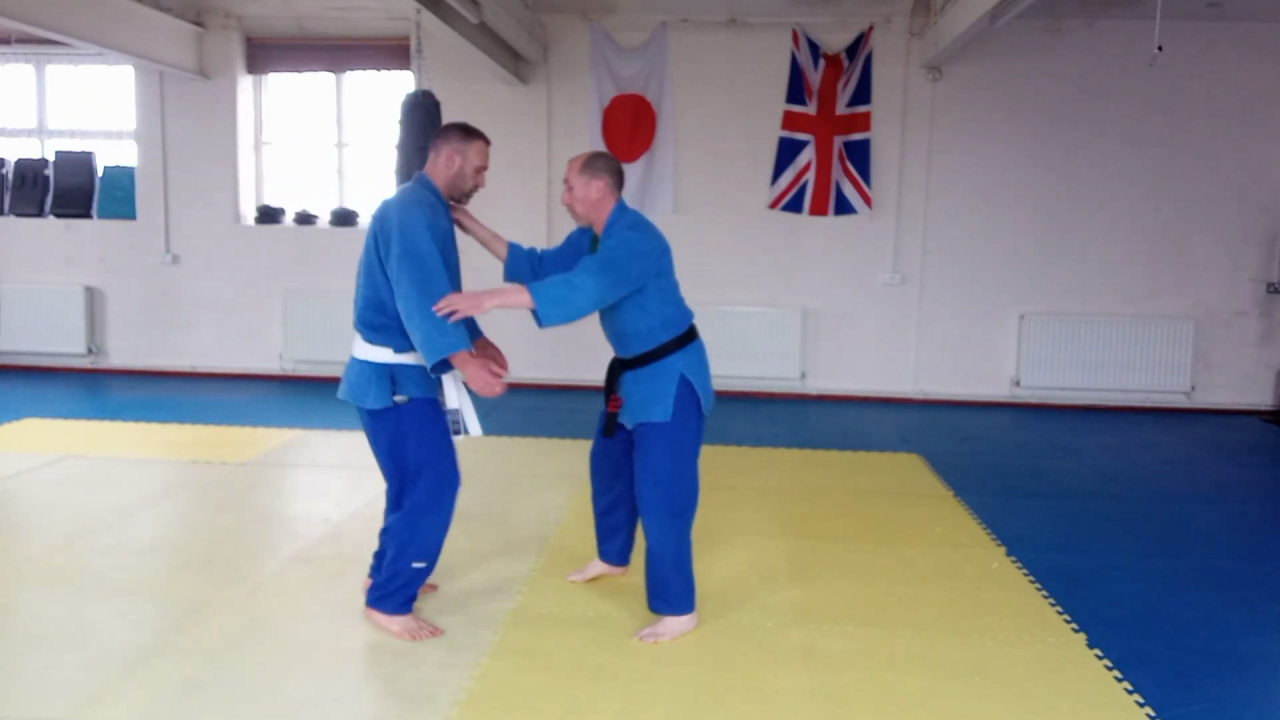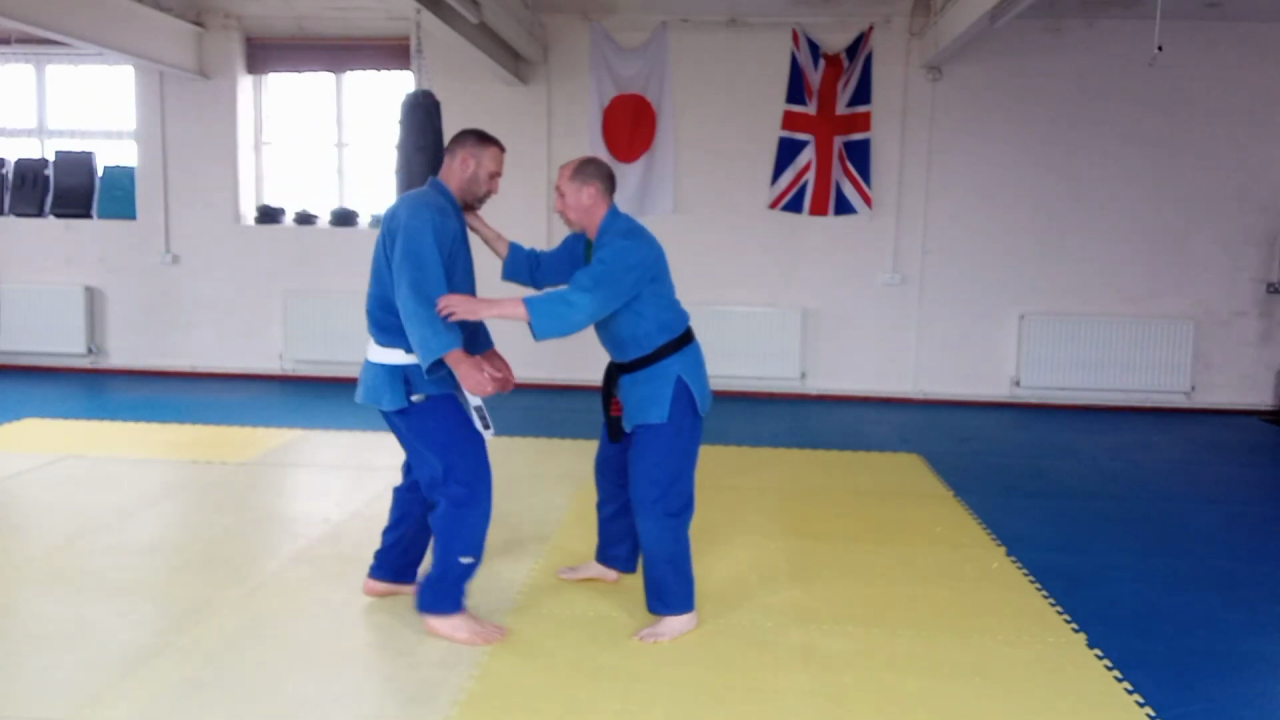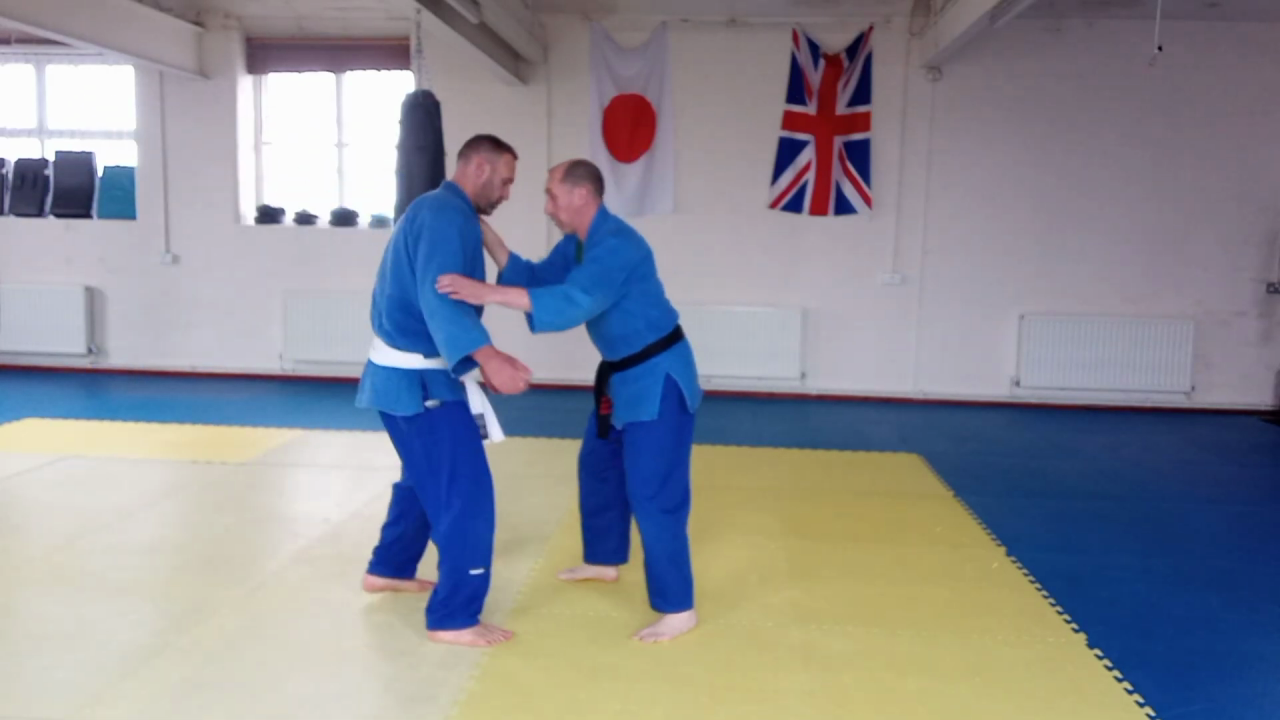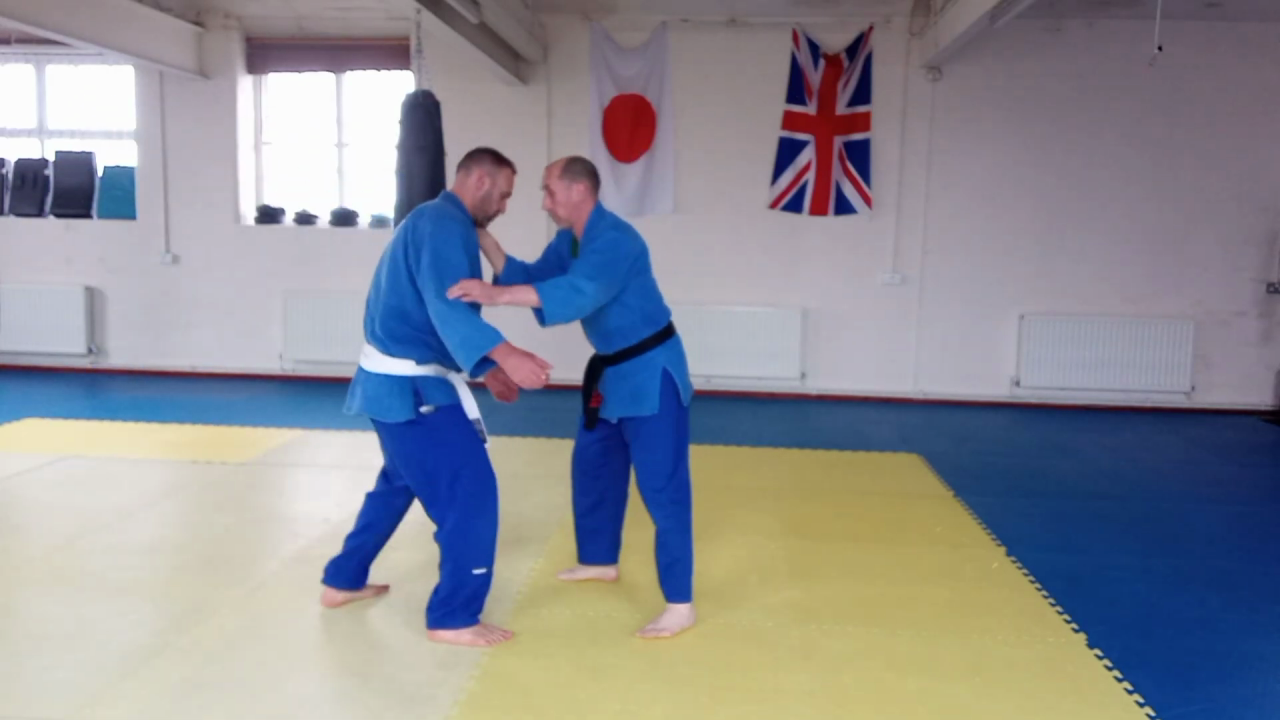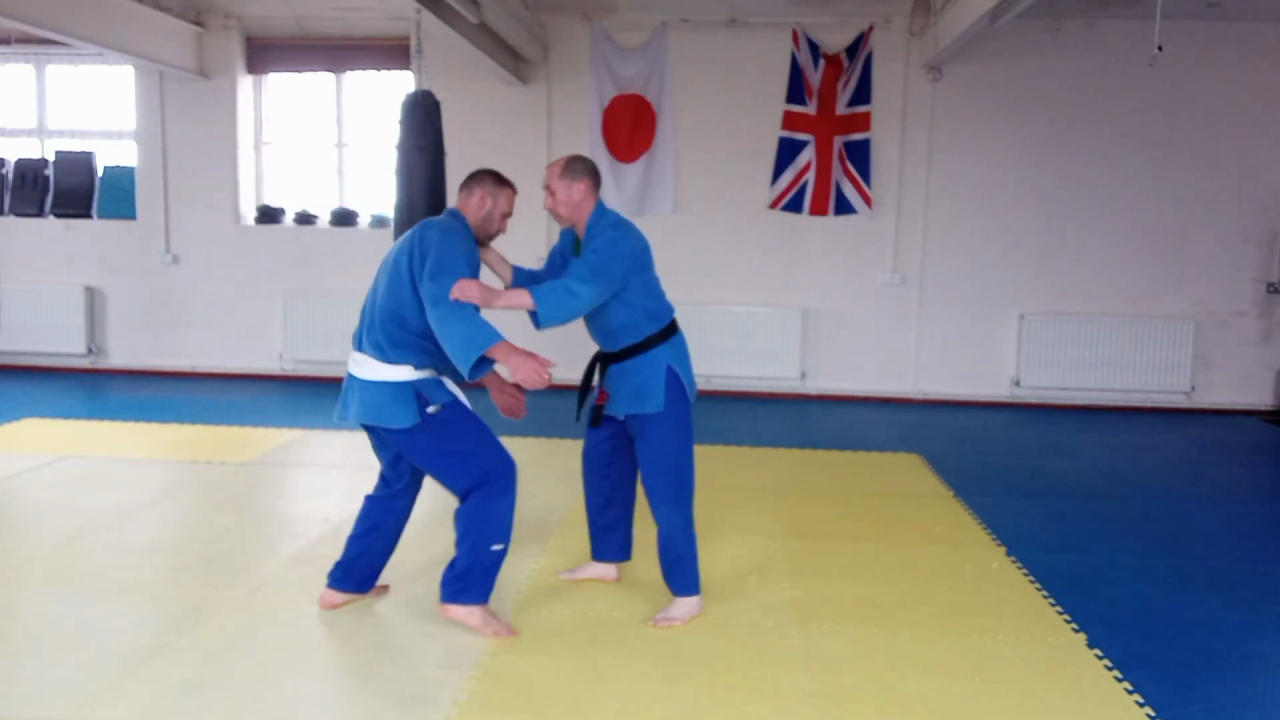
dt=0.2s
person 1, frame 1
left shoulder: (428, 210)
right shoulder: (413, 211)
left elbow: (440, 296)
right elbow: (421, 299)
left wrist: (479, 342)
right wrist: (466, 362)
left hip: (399, 369)
right hip: (394, 373)
left knee: (413, 476)
right knee: (434, 482)
left ankle: (388, 579)
right ankle: (387, 600)
person 1, frame 2
left shoulder: (441, 215)
right shoulder: (421, 212)
left elbow: (456, 300)
right elbow: (418, 299)
left wrist: (486, 351)
right wrist: (462, 362)
left hip: (410, 370)
right hip: (408, 374)
left knee: (427, 477)
right knee: (466, 479)
left ankle: (390, 572)
right ankle: (444, 605)
person 1, frame 3
left shoulder: (436, 213)
right shoulder: (444, 214)
right elbow: (440, 300)
left wrist: (481, 358)
right wrist: (490, 358)
left hip: (399, 371)
right hip: (418, 378)
left knee: (424, 476)
right knee: (465, 492)
left ankle: (389, 567)
right ankle: (453, 618)
person 1, frame 4
left shoulder: (432, 223)
right shoulder: (444, 224)
right elbow: (449, 308)
left wrist: (486, 367)
right wrist: (507, 356)
left hip: (386, 377)
right hip: (409, 384)
left knee: (401, 479)
right knee: (470, 494)
left ankle: (343, 580)
right ankle: (453, 618)
person 1, frame 5
left shoulder: (429, 238)
right shoulder: (447, 238)
right elbow: (448, 313)
left wrist: (491, 380)
right wrist: (511, 357)
left hip: (371, 384)
right hip: (402, 389)
left knee: (399, 480)
right knee: (492, 474)
left ankle: (347, 583)
right ankle: (463, 596)
person 2, frame 1
left shoulder: (634, 238)
right shoulder: (592, 236)
left elbow: (578, 289)
right elbow: (540, 266)
left wrist: (489, 299)
right wrist: (473, 228)
left hip: (671, 376)
right hip: (637, 374)
left knee: (660, 493)
right knee: (609, 464)
left ankle: (678, 610)
right ankle: (611, 558)
person 2, frame 2
left shoulder: (627, 246)
right shoulder: (587, 242)
left elbow: (576, 306)
right elbow: (537, 268)
left wrist: (488, 308)
right wrist: (478, 226)
left hip: (668, 379)
right hip: (635, 376)
left knee: (656, 493)
right knee: (614, 473)
left ankle: (678, 610)
right ankle: (613, 561)
person 2, frame 3
left shoulder: (617, 245)
right shoulder: (576, 244)
left elbow: (571, 303)
right elbow: (534, 278)
left wrist: (487, 293)
right wrist: (486, 235)
left hip: (659, 376)
right hip: (623, 374)
left knee: (654, 492)
right knee: (599, 467)
left ankle: (678, 608)
right ankle: (604, 560)
person 2, frame 4
left shoulder: (616, 239)
right shoulder: (568, 241)
left elbow: (580, 293)
right elbow: (530, 277)
left wrist: (496, 295)
right wrist: (481, 238)
left hip: (651, 371)
right hip: (614, 369)
left knee: (661, 486)
right knee: (593, 466)
left ankle: (680, 602)
right ankle: (599, 560)
person 2, frame 5
left shoulder: (616, 238)
right shoulder: (573, 239)
left elbow: (574, 294)
right elbow: (541, 282)
left wrist: (494, 299)
right wrist: (486, 255)
left hip: (656, 368)
right hip: (619, 367)
left knee: (665, 481)
right knee: (603, 464)
left ankle: (687, 594)
right ankle: (608, 560)
